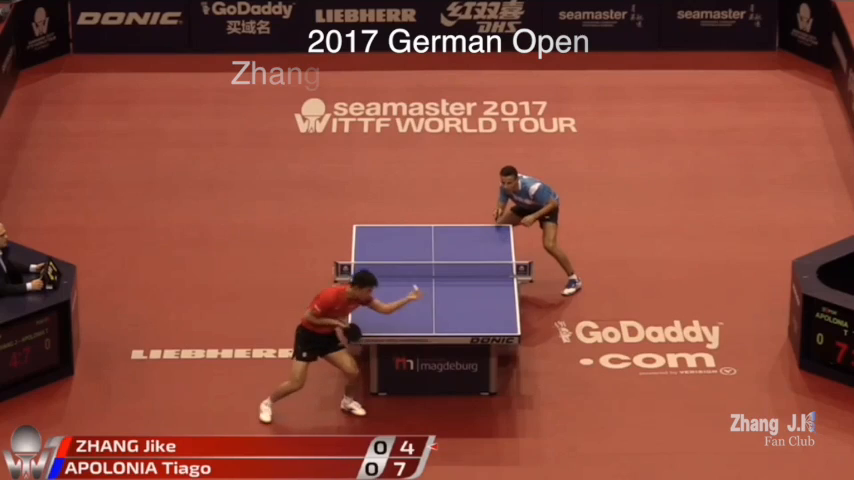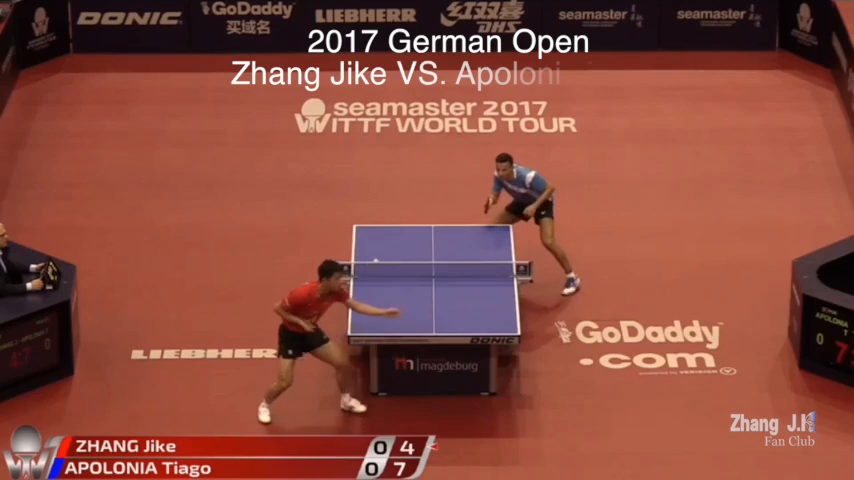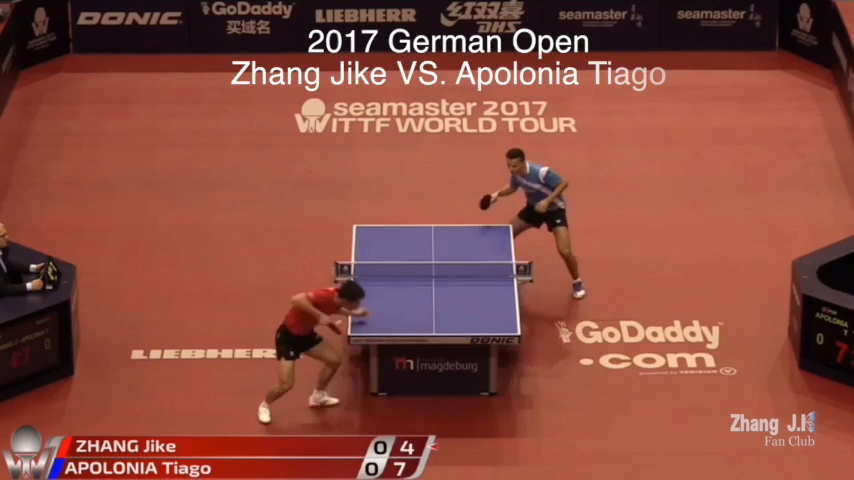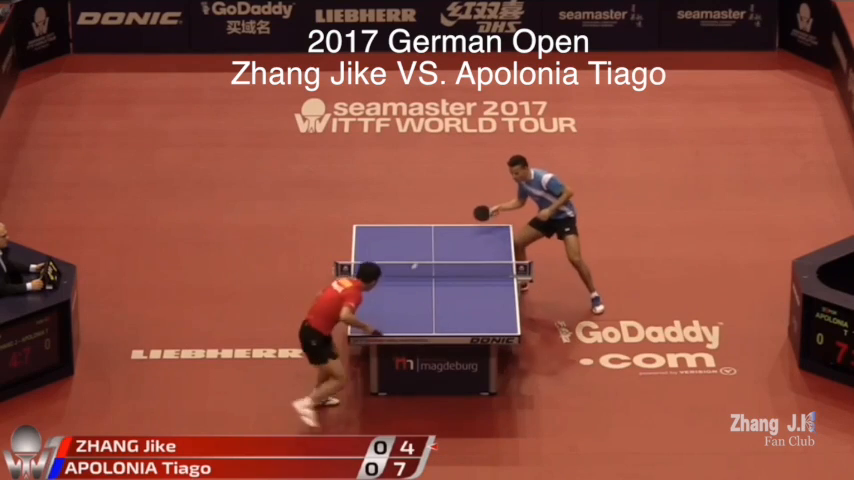
dt=0.3s
person 1, frame 1
left shoulder: (360, 297)
right shoulder: (331, 296)
left elbow: (384, 309)
right elbow: (307, 317)
left wrist: (408, 300)
right wrist: (334, 322)
left hip: (328, 337)
right hip: (307, 336)
left knee: (353, 372)
right knee: (296, 384)
left ankle: (348, 401)
right ankle: (268, 404)
person 1, frame 2
left shoulder: (337, 292)
right shoulder: (303, 294)
left elbow: (357, 306)
right elbow: (278, 309)
left wrist: (385, 312)
right wrist: (300, 322)
left hip: (310, 332)
right hip: (290, 334)
left knee: (343, 364)
right knee: (285, 382)
left ankle: (347, 400)
right ankle: (264, 406)
person 1, frame 3
left shoulder: (336, 299)
right shoulder: (324, 296)
right elbow: (297, 299)
left wrist: (354, 314)
right wrist: (319, 315)
left hip: (306, 334)
right hip: (288, 336)
left knee: (334, 360)
right knee: (285, 385)
left ankle: (318, 396)
right ankle: (265, 406)
person 1, frame 4
left shoulder: (340, 282)
right shoulder: (355, 293)
left elbow: (324, 302)
right elbow: (345, 316)
right wrist: (365, 326)
left hip: (306, 330)
right hip: (316, 337)
left knee: (330, 366)
right knee: (341, 379)
left ankle: (318, 397)
right ankle: (306, 404)
person 2, frame 1
left shoulder: (532, 188)
right shoulder: (505, 186)
left elbow: (554, 203)
right elbow: (501, 205)
left wrist: (533, 216)
right wrist: (498, 212)
left hip: (548, 206)
right hip: (526, 206)
left knee: (549, 244)
left ankle: (574, 279)
person 2, frame 2
left shoulder: (528, 176)
right shoulder: (498, 176)
left elbow: (550, 188)
right elbow: (495, 194)
left wrist: (535, 206)
right wrist: (491, 200)
left hip: (541, 203)
right hip: (522, 202)
left knee: (548, 242)
left ankle: (572, 278)
person 2, frame 3
left shoulder: (541, 172)
right shoulder: (514, 173)
left elbow: (563, 183)
right elbow: (512, 188)
left wrist: (547, 201)
right wrist: (498, 193)
left hip: (554, 208)
right hip: (533, 207)
left knee: (564, 251)
left ankle: (577, 282)
person 2, frame 4
left shoulder: (545, 179)
right shoulder: (523, 182)
left elbow: (569, 192)
right elbow: (518, 202)
left wrist: (551, 210)
right wrist: (500, 207)
left hip: (565, 217)
right hip: (546, 217)
left knee: (575, 259)
right knee: (516, 243)
left ankle: (595, 296)
right ankle: (521, 281)
